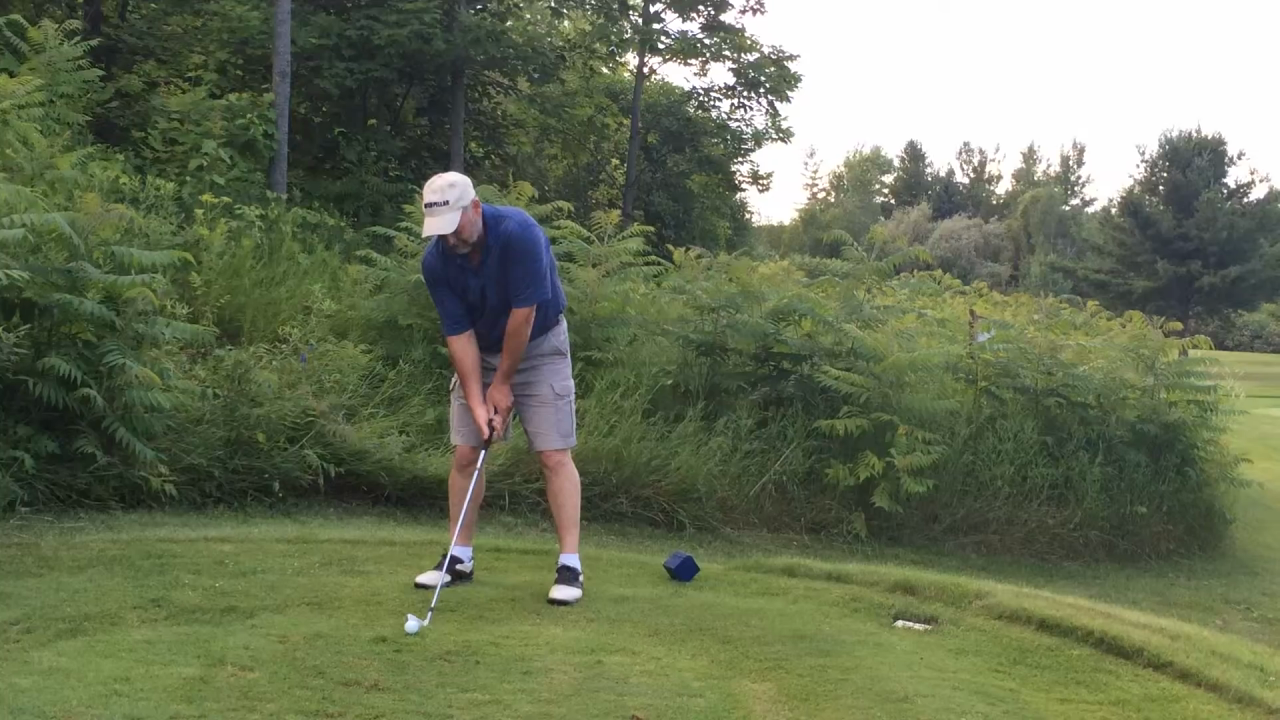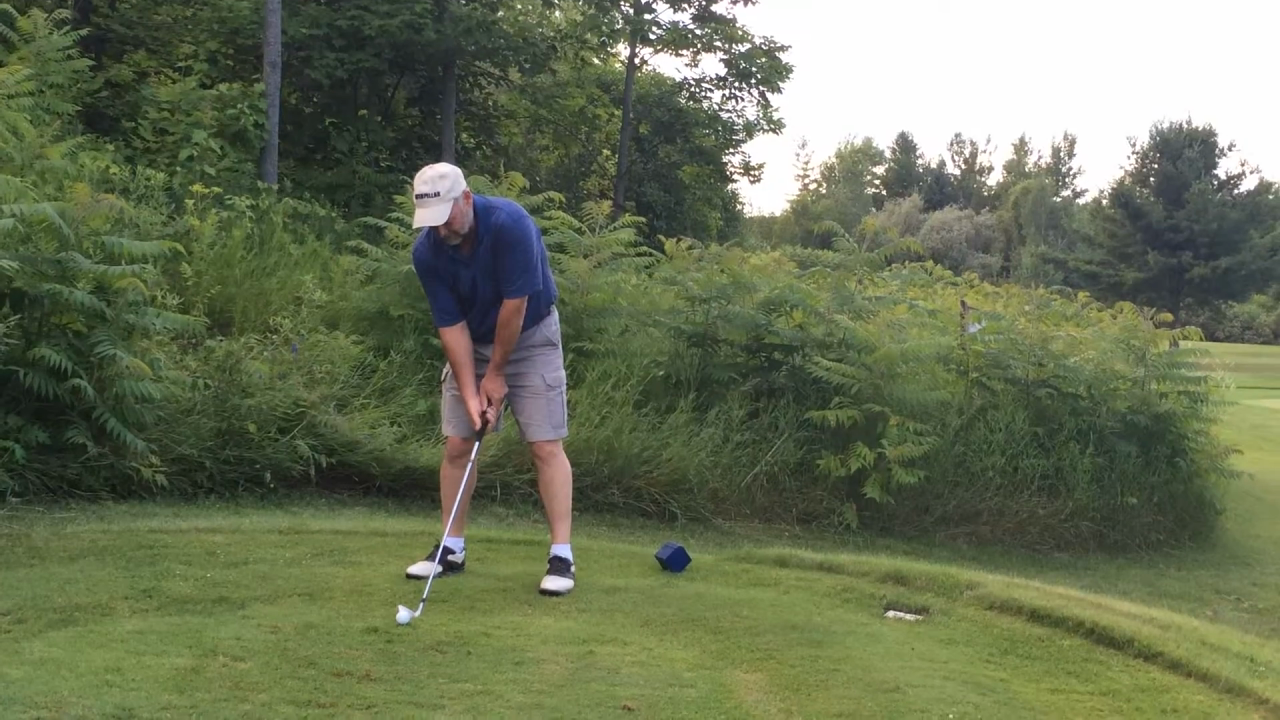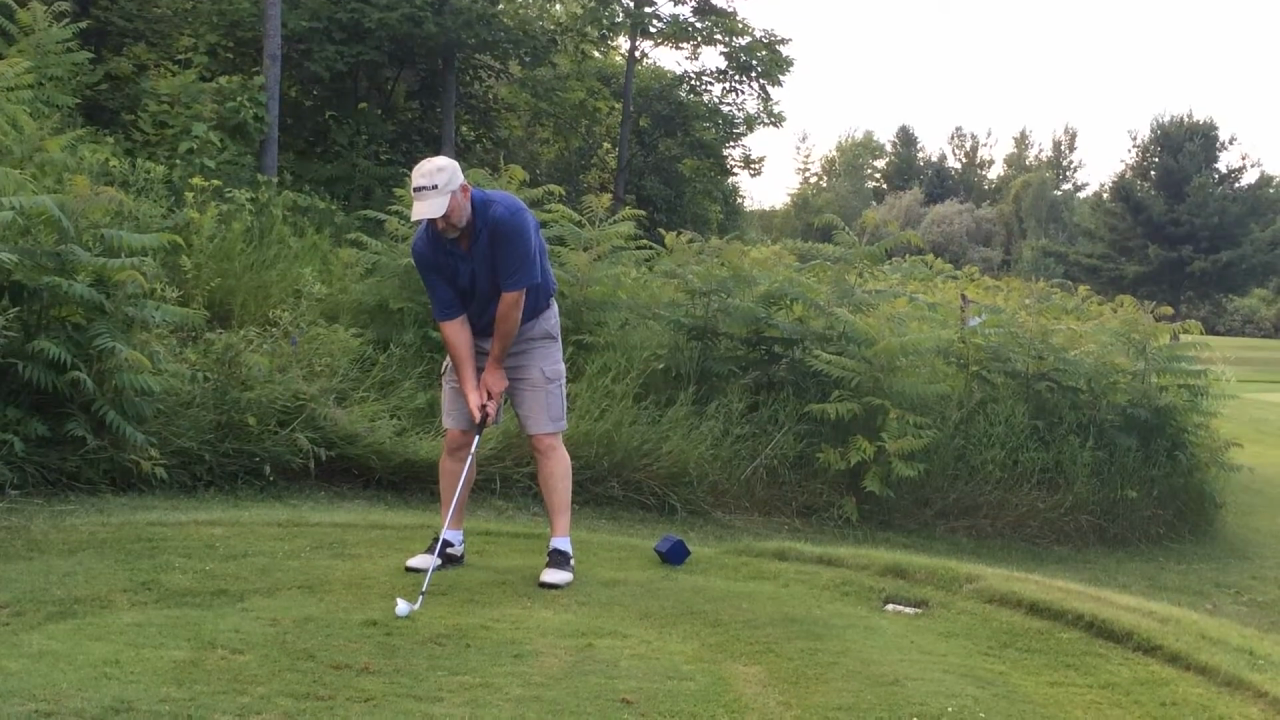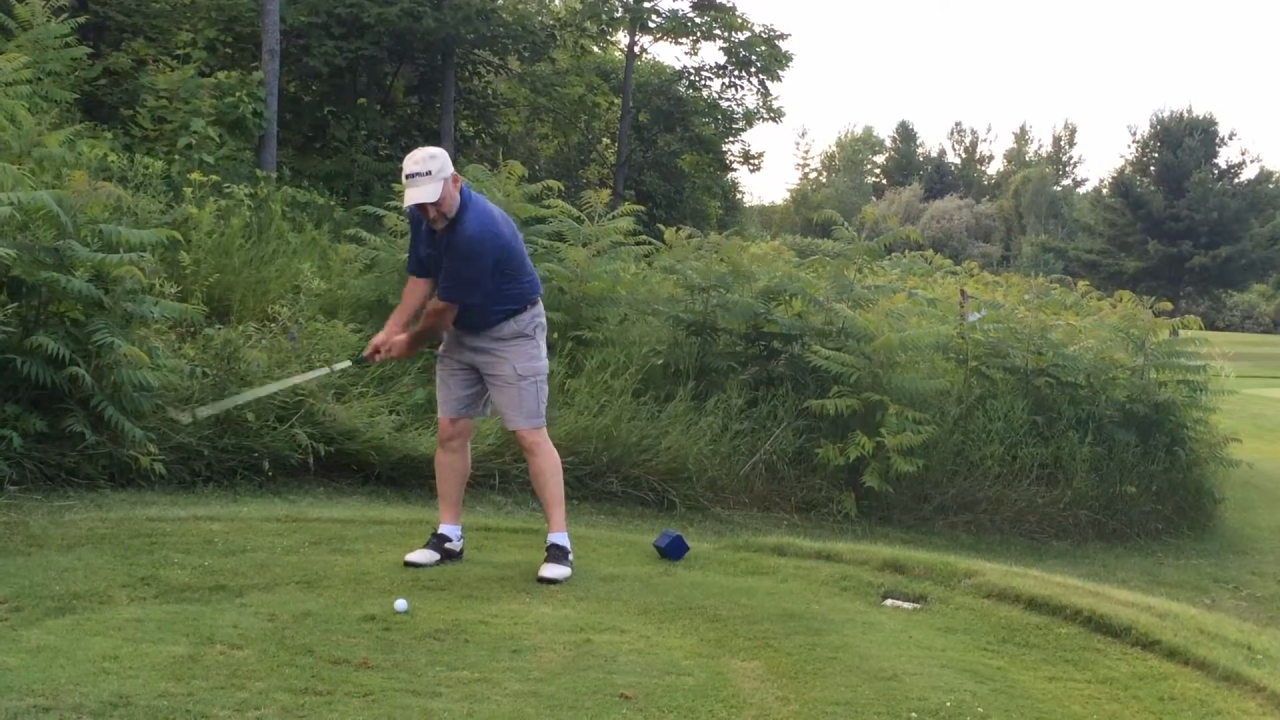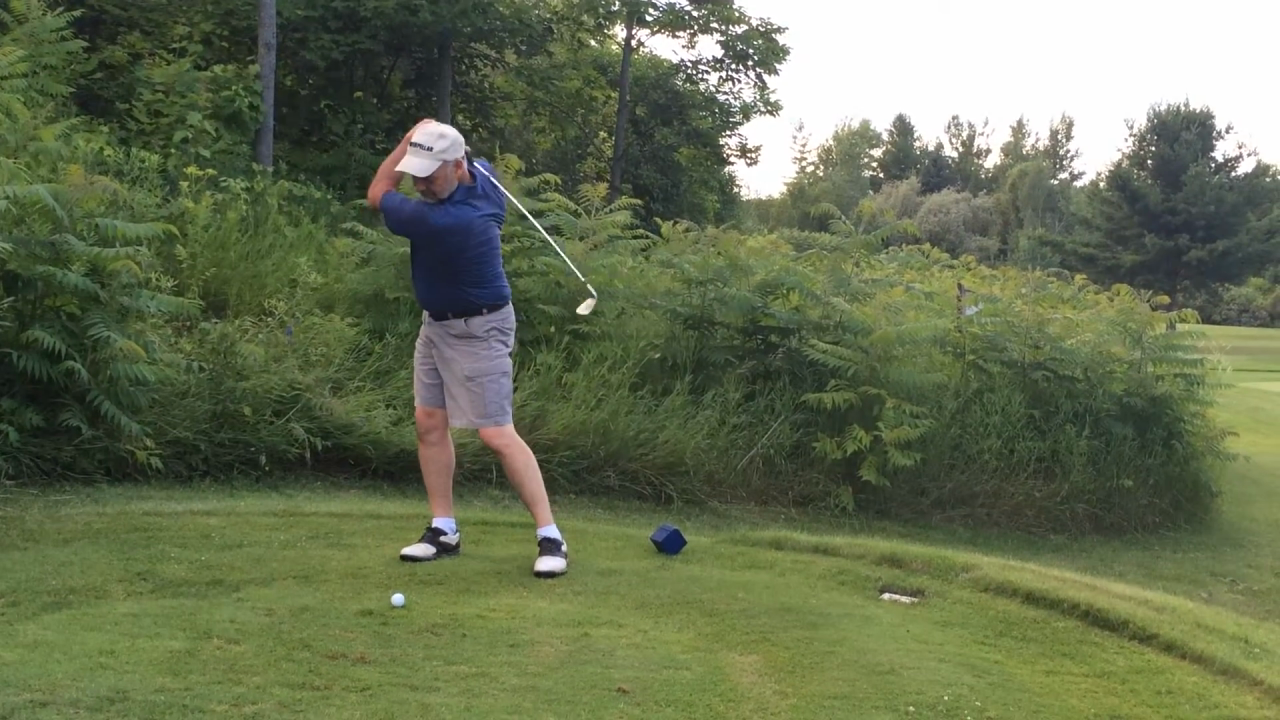
dt=0.5s
person 1, frame 1
left shoulder: (519, 232)
right shoulder: (435, 260)
left elbow: (524, 313)
right elbow: (459, 333)
left wrist: (503, 383)
right wrist: (477, 402)
left hip: (538, 348)
right hip: (479, 353)
left knee: (554, 455)
right knee: (465, 454)
left ankle: (569, 565)
right ankle: (460, 557)
person 1, frame 2
left shoulder: (510, 223)
right shoulder: (426, 251)
left elbow: (515, 304)
right elbow: (451, 324)
left wrist: (497, 373)
right wrist: (470, 393)
left hip: (530, 338)
right hip: (470, 343)
left knee: (546, 446)
right knee: (457, 445)
left ankle: (561, 555)
right ankle: (452, 547)
person 1, frame 3
left shoulder: (508, 217)
right shoulder: (425, 246)
left elbow: (513, 298)
right elbow: (451, 318)
left wrist: (496, 367)
right wrist: (469, 386)
left hip: (531, 332)
right hip: (471, 337)
left knee: (546, 439)
right knee: (457, 439)
left ankle: (561, 549)
right ankle: (450, 541)
person 1, frame 4
left shoulder: (477, 232)
right shoulder: (424, 215)
left elbow: (443, 307)
right elbow: (421, 278)
left wrist: (409, 341)
right wrist: (389, 330)
left hip: (512, 331)
right hip: (460, 330)
left knee: (530, 435)
right knee: (450, 431)
left ankle: (558, 543)
right ankle: (448, 536)
person 1, frame 5
left shoulder: (439, 223)
right shoulder: (481, 173)
left elbow: (378, 195)
left wrist: (406, 143)
left hip: (477, 330)
right hip: (439, 323)
left knee: (496, 434)
right knee: (429, 424)
left ankle: (550, 537)
right ankle: (444, 529)
